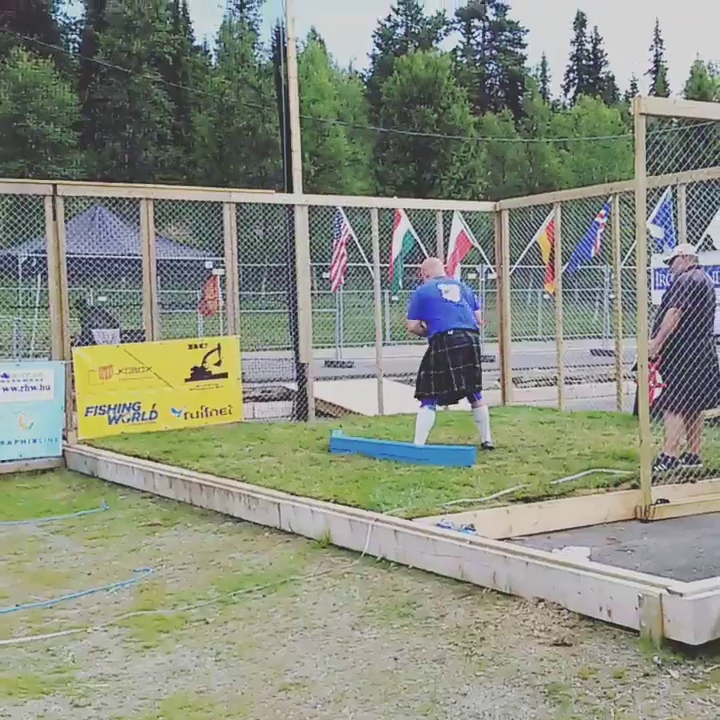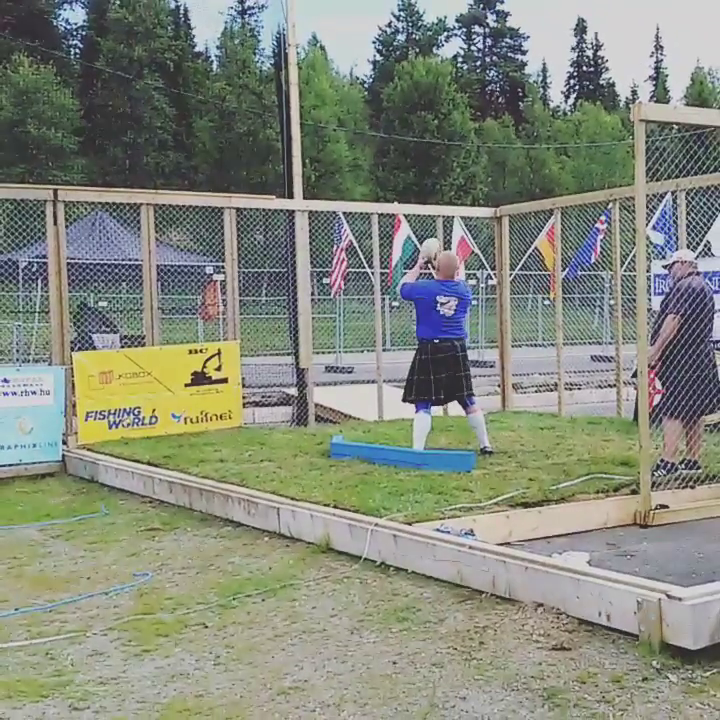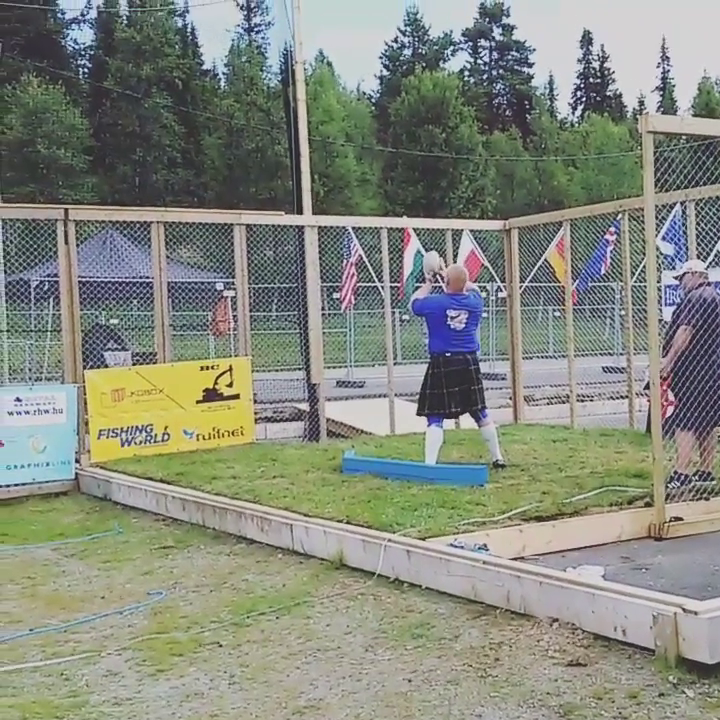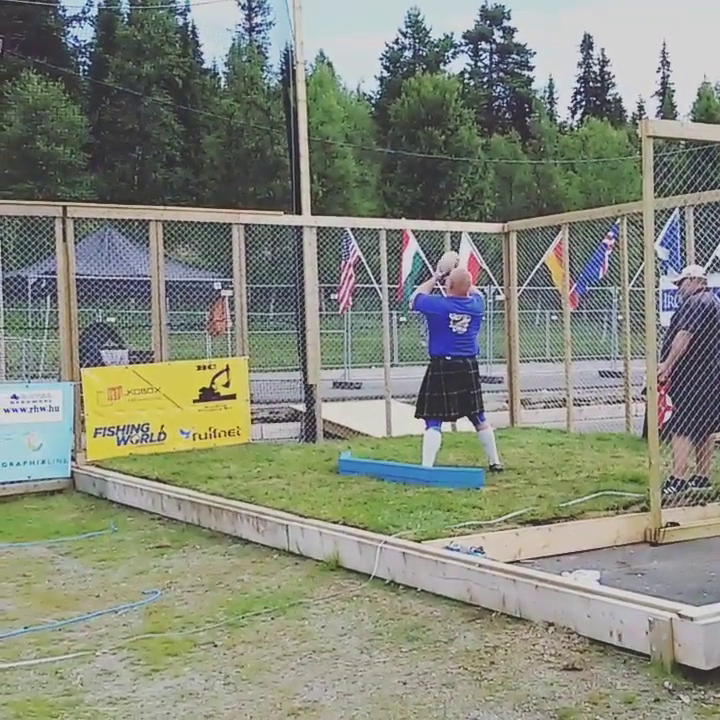
dt=0.7s
person 1, frame 1
left shoulder: (686, 280)
left elbow: (675, 312)
left wrist: (657, 341)
left hip: (683, 351)
left knee: (673, 405)
right knee: (694, 406)
left ankle: (669, 458)
right ankle: (693, 455)
person 1, frame 2
left shoulder: (685, 286)
left elbow: (674, 319)
left wrist: (656, 348)
left hip: (681, 357)
right hip: (700, 356)
left knee: (672, 410)
right knee: (694, 411)
left ankle: (668, 464)
right ankle: (692, 461)
person 1, frame 3
left shoulder: (696, 298)
left elbow: (686, 330)
left wrist: (668, 359)
left hip: (694, 369)
left knee: (685, 422)
left ankle: (681, 476)
person 1, frame 4
left shoulder: (696, 302)
left elbow: (685, 335)
left wrist: (667, 364)
left hip: (692, 374)
left knee: (682, 427)
left ankle: (678, 480)
person 2, frame 1
left shoulder: (422, 291)
right shoulder: (463, 287)
left elbow: (412, 326)
right elbow: (479, 320)
left hip: (443, 343)
right hip: (470, 341)
left knee: (429, 399)
right knee: (474, 394)
left ankle: (418, 447)
right ankle: (487, 440)
person 2, frame 2
left shoulder: (423, 288)
right shoulder: (464, 290)
left elbow: (402, 287)
left wrist: (418, 267)
right wrist: (449, 263)
left hip: (430, 351)
right hip: (457, 350)
left knee: (423, 404)
right knee: (468, 400)
left ankle: (417, 451)
right ankle: (485, 445)
person 2, frame 3
left shoulder: (433, 303)
right shoulder: (474, 301)
left elbow: (414, 304)
right elbow: (472, 288)
left wrist: (428, 283)
right wrist: (452, 274)
left hip: (442, 365)
right hip: (468, 364)
left knee: (435, 418)
right knee: (481, 413)
left ankle: (430, 465)
right ankle: (498, 458)
person 2, frame 4
left shoulder: (436, 305)
right shoulder: (476, 305)
left elbow: (415, 298)
right elbow: (475, 292)
left wrist: (434, 279)
right wrist: (459, 276)
left hip: (442, 369)
right hip: (469, 368)
left knee: (433, 421)
right knee: (479, 417)
left ankle: (427, 468)
right ankle: (495, 462)
